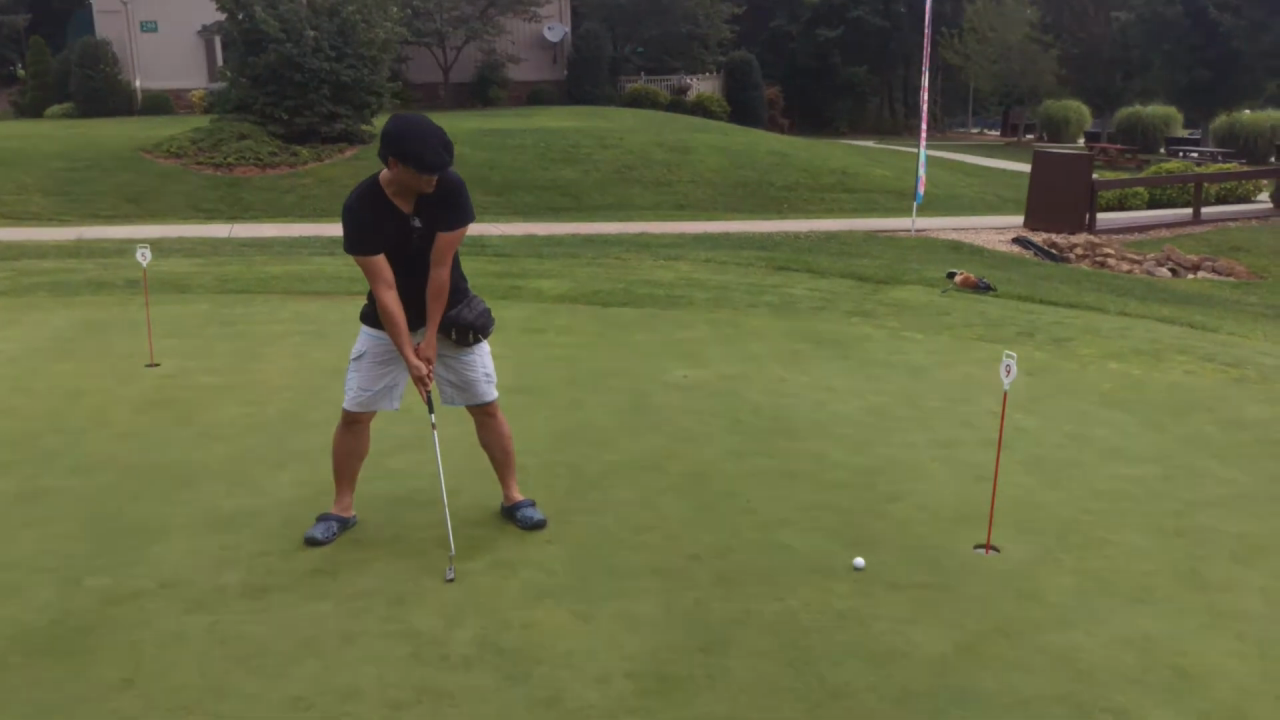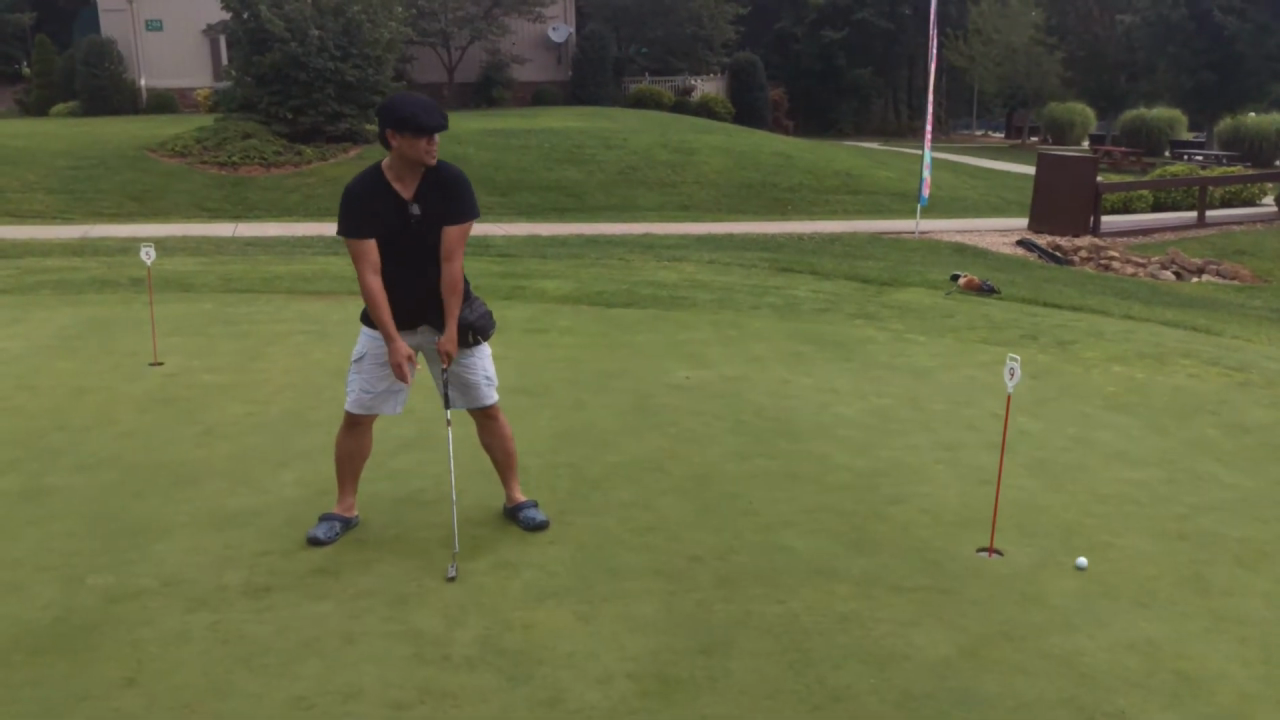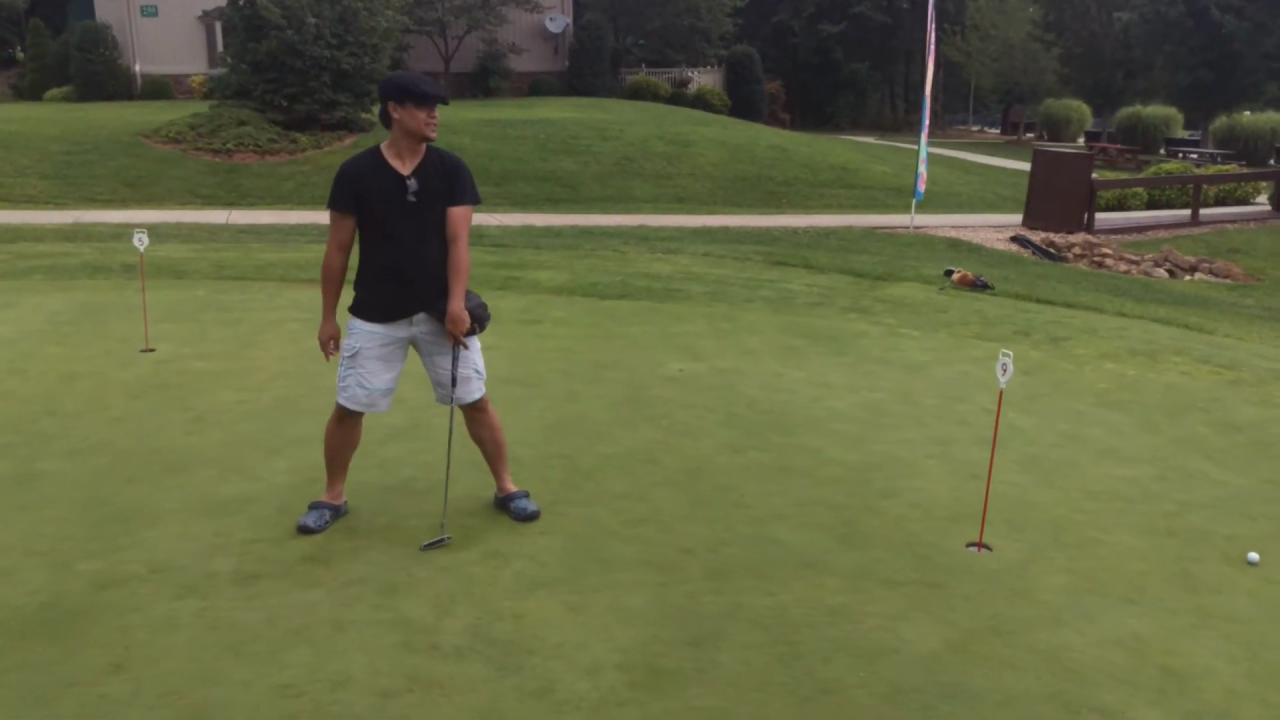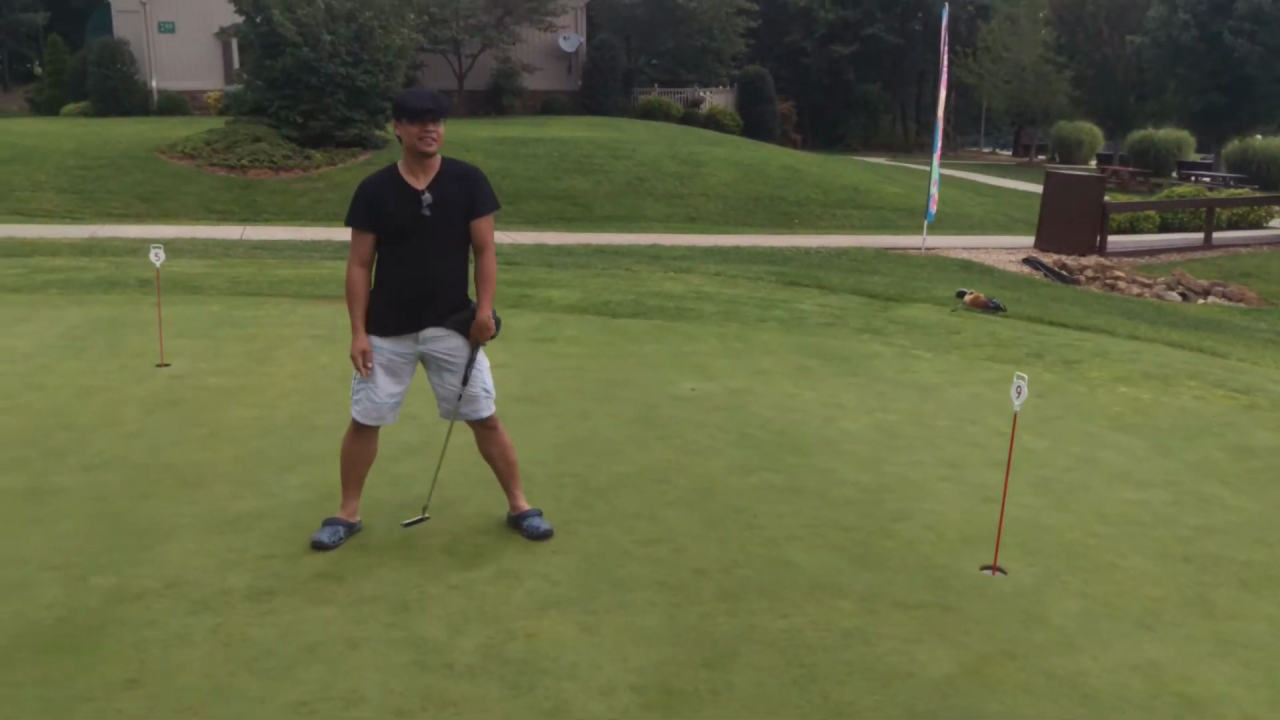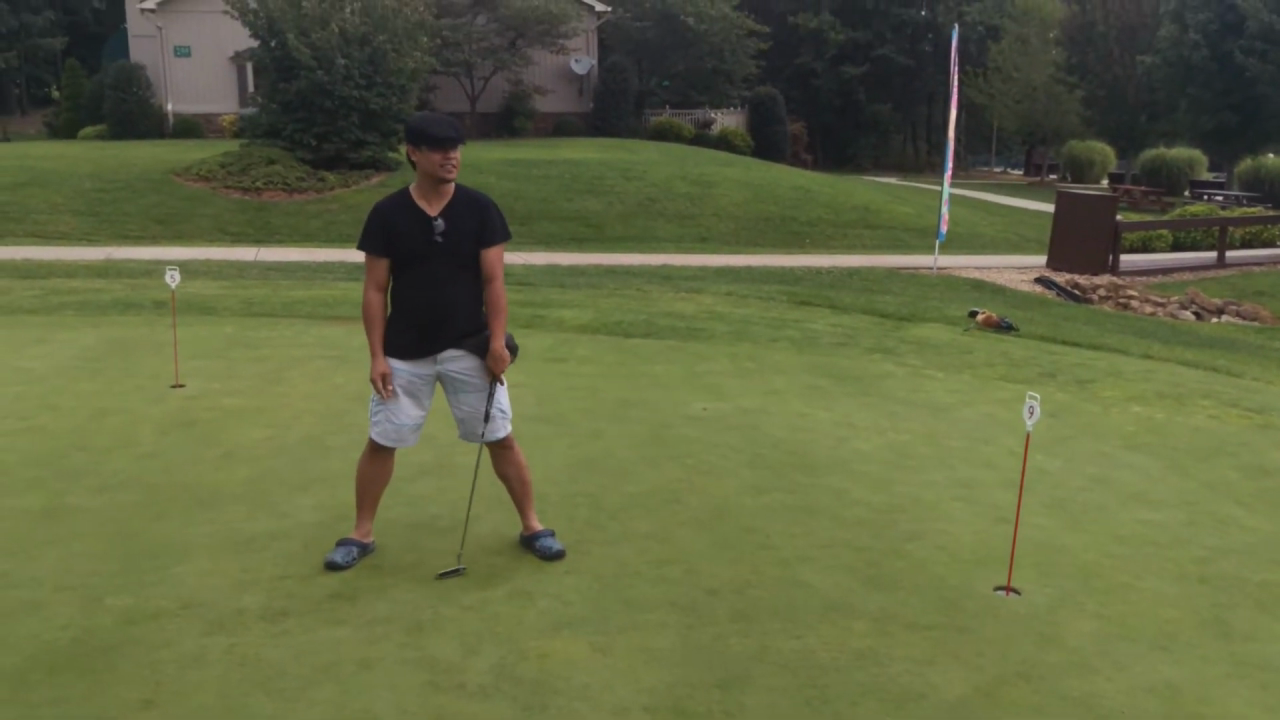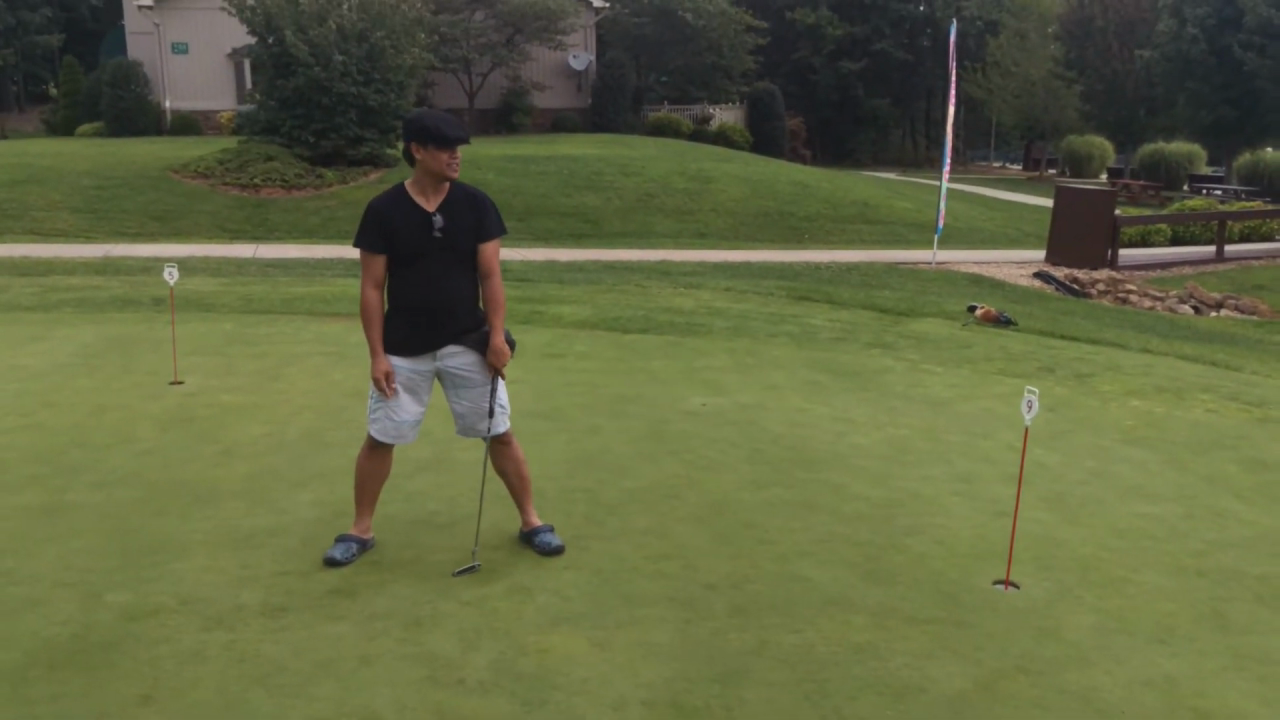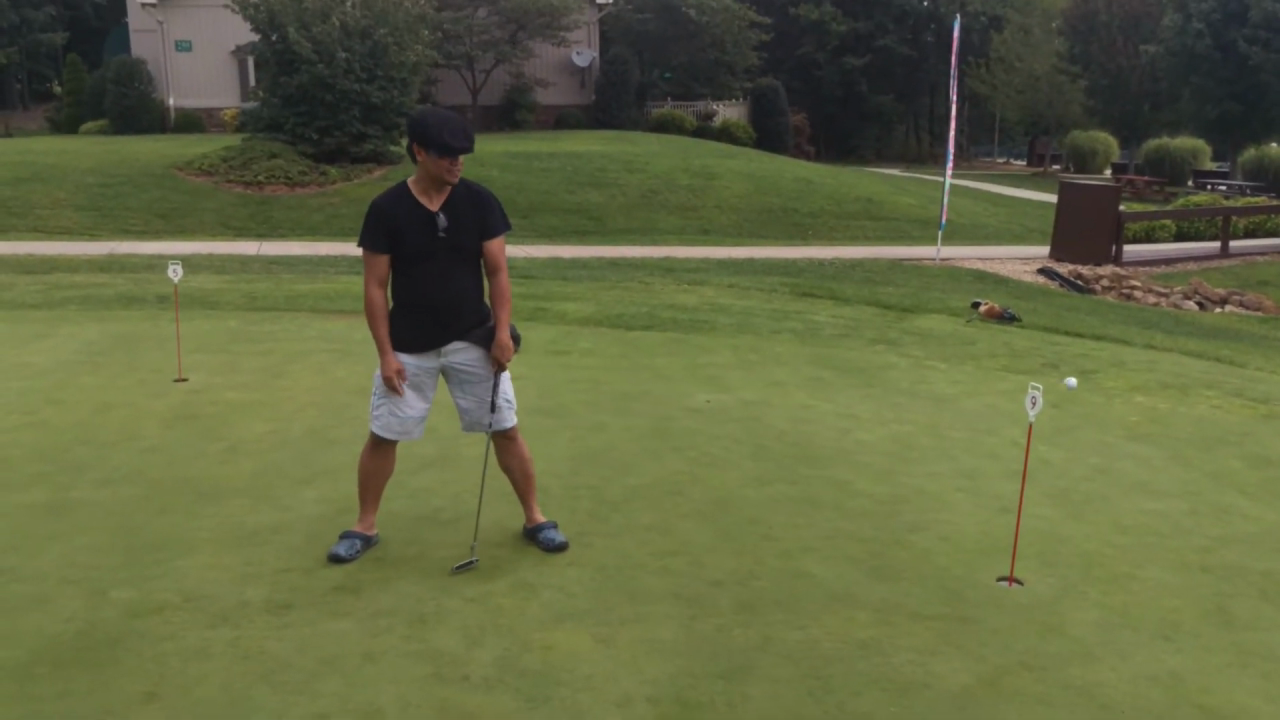
dt=0.5s
person 1, frame 1
left shoulder: (450, 188)
right shoulder: (360, 207)
left elbow: (440, 267)
right elbow: (384, 288)
left wrist: (430, 337)
right wrist: (408, 356)
left hip: (450, 314)
right hip: (387, 322)
left knee: (486, 405)
right knee: (354, 413)
left ankle: (513, 496)
right ankle: (342, 508)
person 1, frame 2
left shoulder: (452, 182)
right shoulder: (361, 193)
left elbow: (452, 262)
right elbow: (369, 274)
left wrist: (450, 329)
right wrist: (394, 341)
left hip: (446, 319)
right hip: (388, 324)
left knee: (487, 407)
right knee: (357, 415)
left ankle: (515, 497)
right ankle: (345, 508)
person 1, frame 3
left shoulder: (451, 169)
right shoulder: (356, 172)
left elbow: (458, 241)
right elbow: (337, 250)
left wrist: (457, 304)
right wrist: (328, 317)
left hip: (439, 311)
right hip: (375, 316)
left knee: (475, 401)
right knee: (348, 407)
left ankle: (506, 487)
right ankle: (333, 497)
person 1, frame 4
left shoulder: (468, 181)
right shoulder: (373, 189)
left elbow: (484, 250)
right elbow: (359, 265)
left wrist: (485, 309)
right wrist: (358, 332)
left hip: (452, 326)
right hip: (387, 331)
left knee: (484, 418)
right knee: (364, 420)
left ankle: (519, 505)
right ankle: (348, 513)
person 1, frame 5
left shoulder: (480, 208)
right shoulder: (387, 214)
left elbow: (494, 281)
right elbow: (375, 290)
left wrist: (497, 342)
right wrist: (377, 355)
left hip: (469, 347)
right hip: (405, 353)
left knee: (501, 438)
right knee: (381, 442)
left ankle: (531, 526)
right ankle: (361, 534)
person 1, frame 6
left shoulder: (476, 204)
right shoulder: (383, 210)
left elbow: (490, 276)
right elbow: (372, 288)
left wrist: (497, 336)
right wrist: (377, 354)
left hip: (467, 344)
right hip: (403, 350)
left knee: (500, 433)
right knee: (380, 439)
left ankle: (531, 522)
right ankle: (360, 530)
person 1, frame 7
left shoulder: (480, 201)
right shoulder: (386, 209)
left elbow: (497, 271)
right elbow: (375, 287)
left wrist: (502, 330)
right wrist: (386, 353)
left hip: (472, 340)
right hip: (409, 346)
left knee: (506, 430)
right knee: (383, 436)
left ankle: (534, 518)
right ankle: (365, 527)
